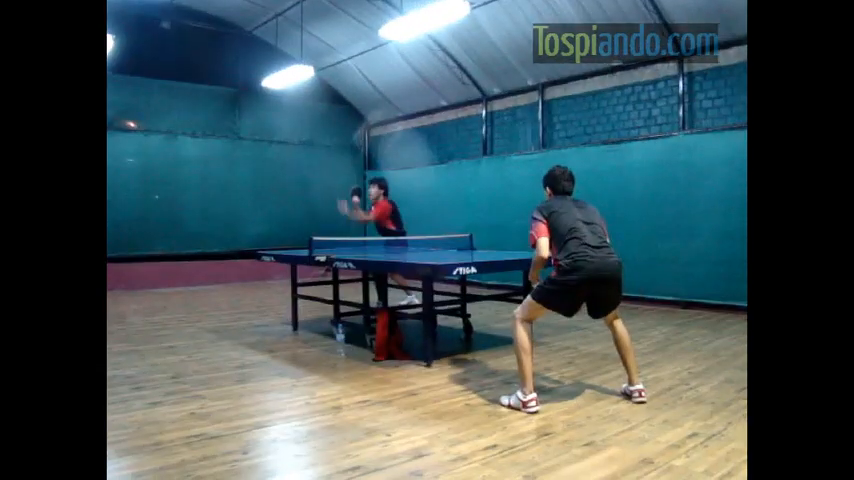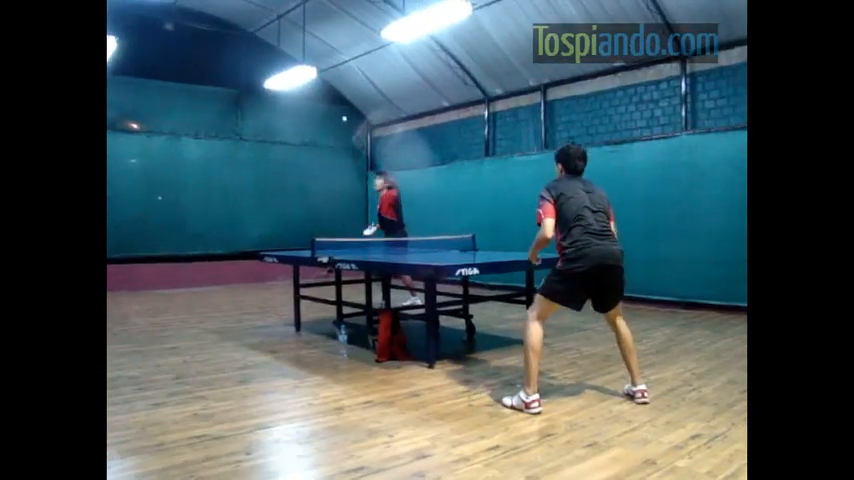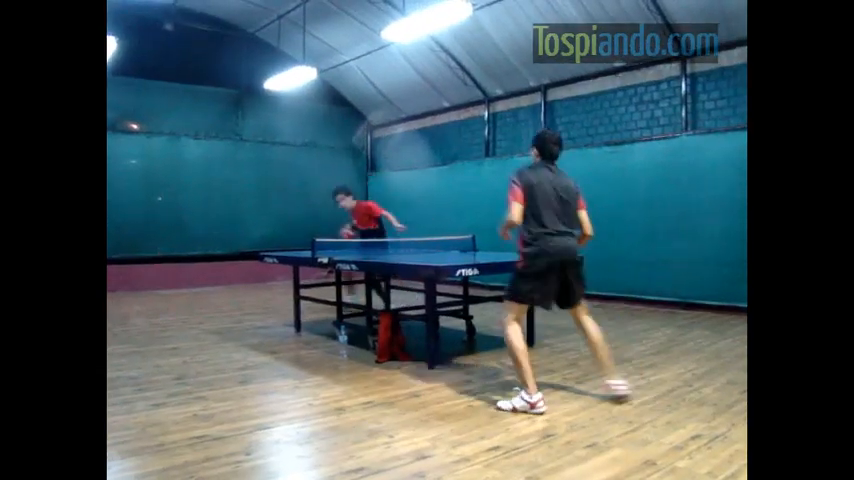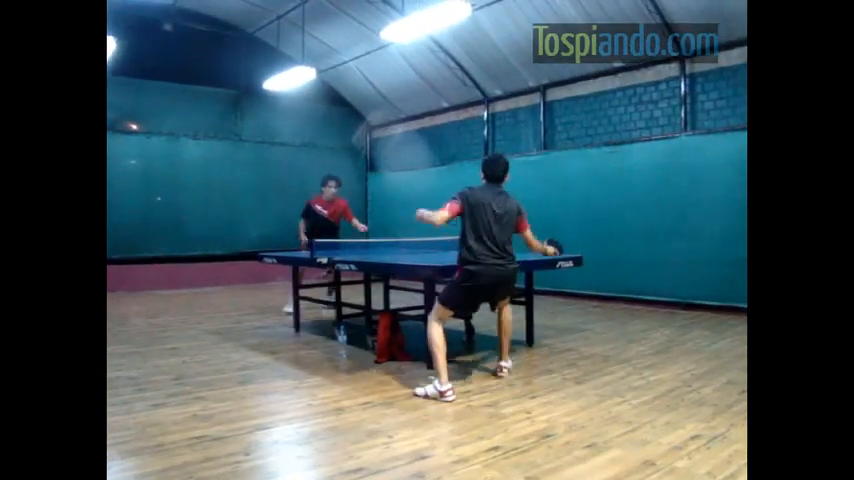
dt=0.5s
person 1, frame 1
left shoulder: (543, 210)
right shoulder: (590, 208)
left elbow: (543, 253)
left wrist: (533, 275)
right wrist: (586, 292)
left hip: (575, 270)
right hip: (611, 266)
left knee: (522, 317)
right knee: (613, 320)
left ankle: (527, 395)
right ankle: (635, 385)
person 1, frame 2
left shoulder: (552, 189)
right shoulder: (599, 192)
left elbow: (547, 233)
left wrist: (533, 252)
left hip: (578, 260)
right hip: (612, 257)
left knee: (535, 317)
right knee: (616, 319)
left ankle: (530, 395)
right ankle: (638, 386)
person 1, frame 3
left shoulder: (523, 175)
right shoulder: (569, 183)
left elbow: (514, 218)
right elbow: (587, 231)
left wrist: (503, 228)
left hip: (538, 256)
right hip: (568, 254)
left knee: (511, 321)
right knee: (582, 317)
left ankle: (531, 395)
right ankle: (614, 380)
person 1, frame 4
left shoulder: (468, 194)
right shoulder: (514, 204)
left elbow: (438, 220)
right elbow: (531, 244)
left wrist: (424, 214)
right wrist: (548, 250)
left hip: (473, 273)
right hip: (504, 272)
left knee: (435, 319)
right knee: (502, 304)
left ankle: (443, 385)
right ankle: (503, 361)
person 2, frame 1
left shoulder: (386, 204)
right shoulder: (376, 205)
left elbow: (369, 218)
right elbow: (361, 217)
left wrist: (348, 211)
right wrist: (357, 205)
left ankle: (410, 296)
person 2, frame 2
left shoulder: (390, 195)
right shoulder: (382, 198)
left elbow: (395, 193)
left wrist: (391, 183)
right wrist: (378, 226)
left hip: (397, 238)
right hip: (391, 238)
left ankle: (415, 298)
right ankle: (415, 298)
person 2, frame 3
left shoulder: (366, 206)
right shoulder: (353, 213)
left elbow: (385, 214)
left wrist: (396, 224)
right wrist: (346, 231)
right ankle: (350, 298)
person 2, frame 4
left shoulder: (342, 203)
right shoulder: (313, 202)
left elbow: (352, 220)
right elbow: (303, 220)
left wrist: (360, 226)
right wrist: (302, 235)
right knee: (301, 269)
left ankle: (328, 298)
right ankle: (292, 301)
